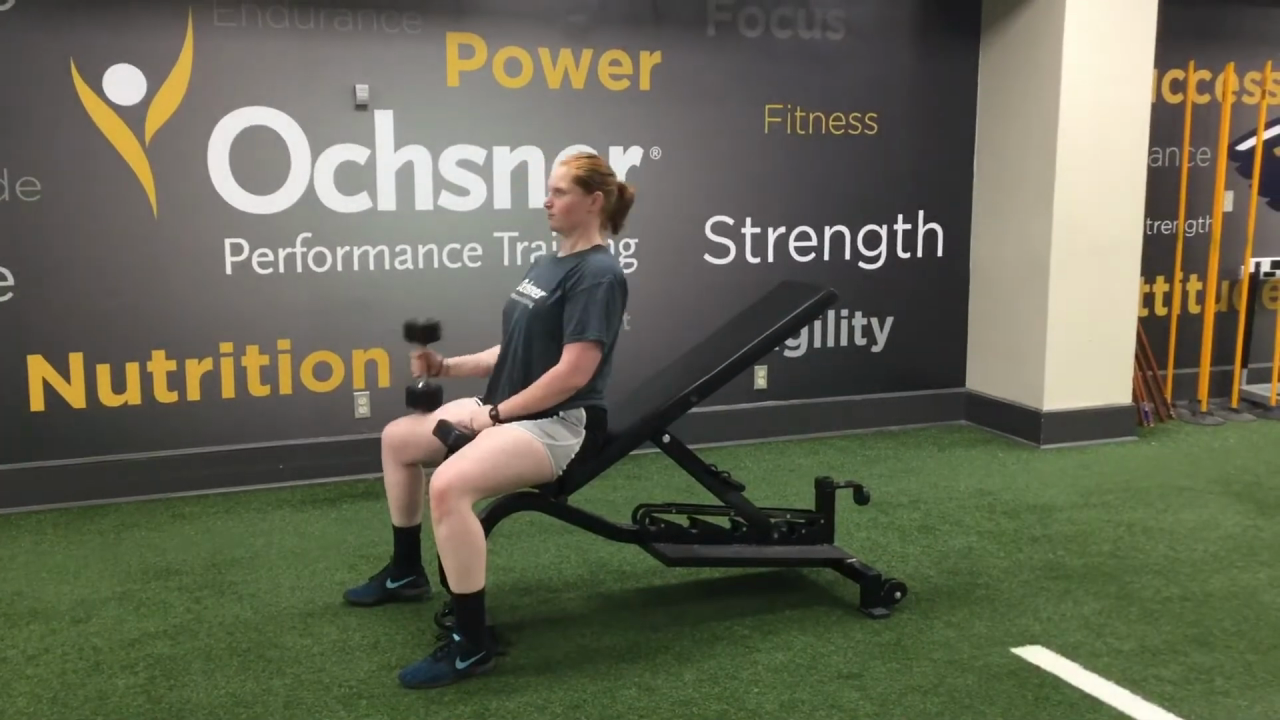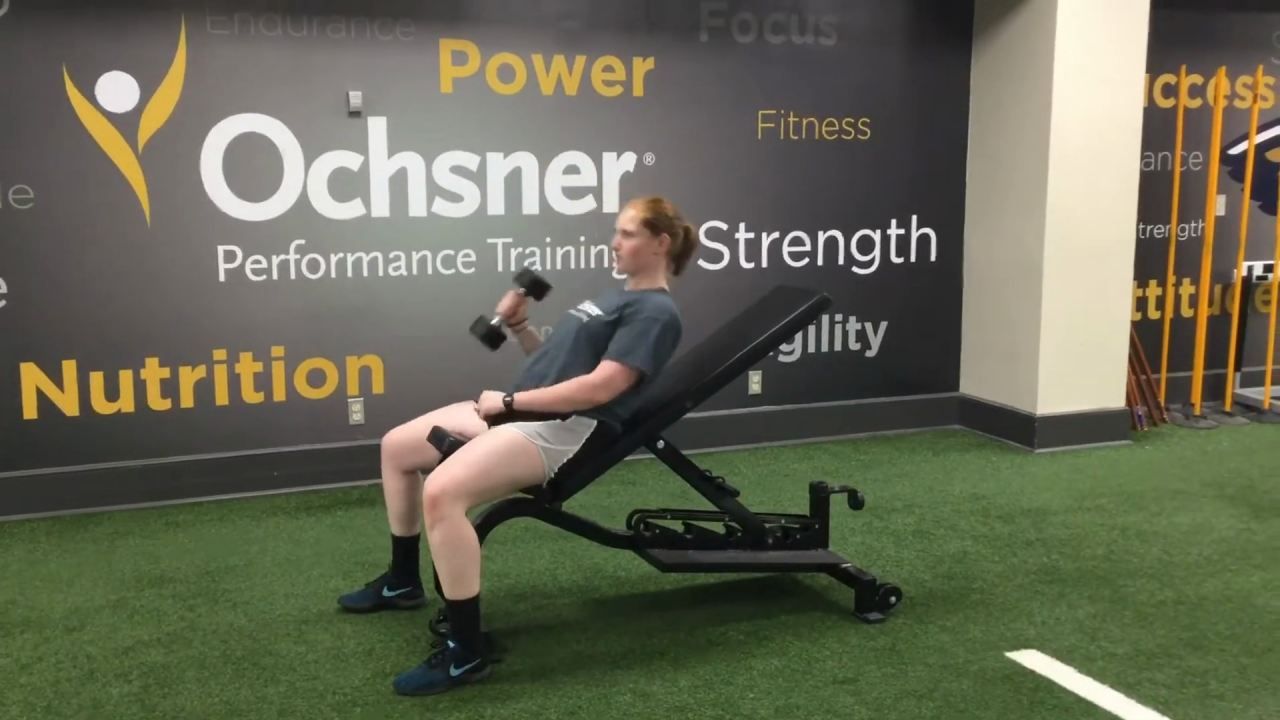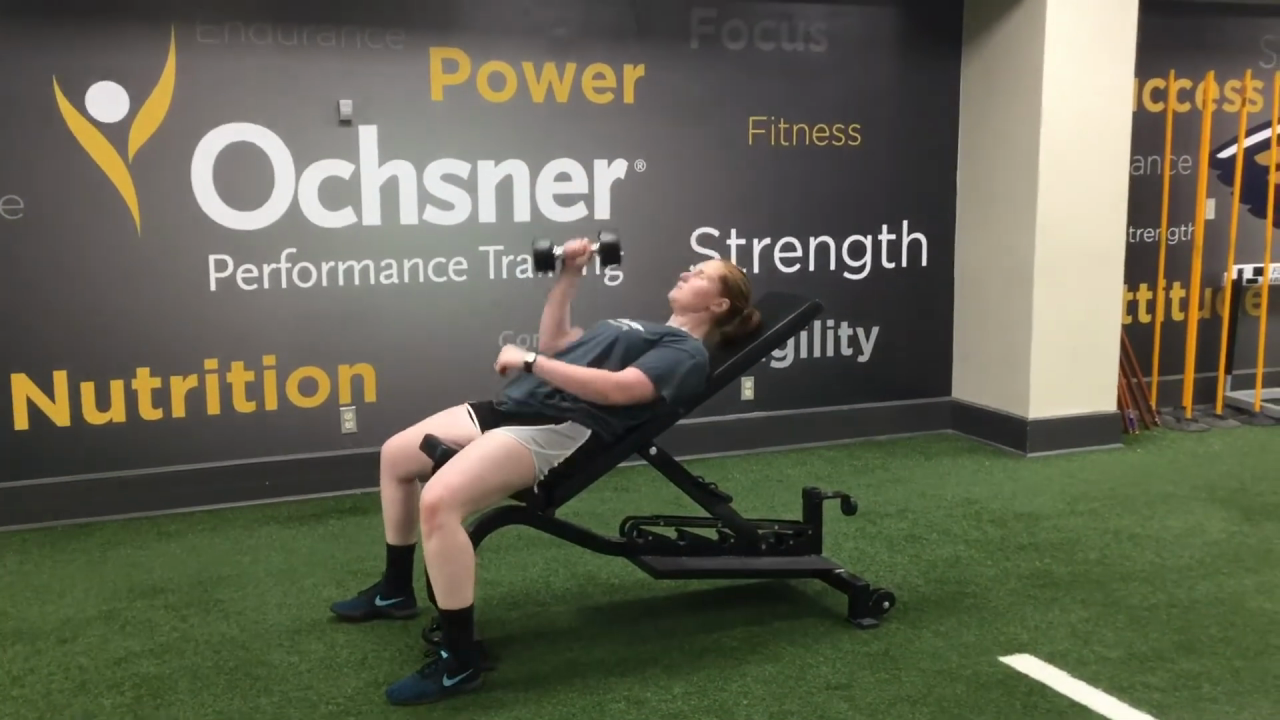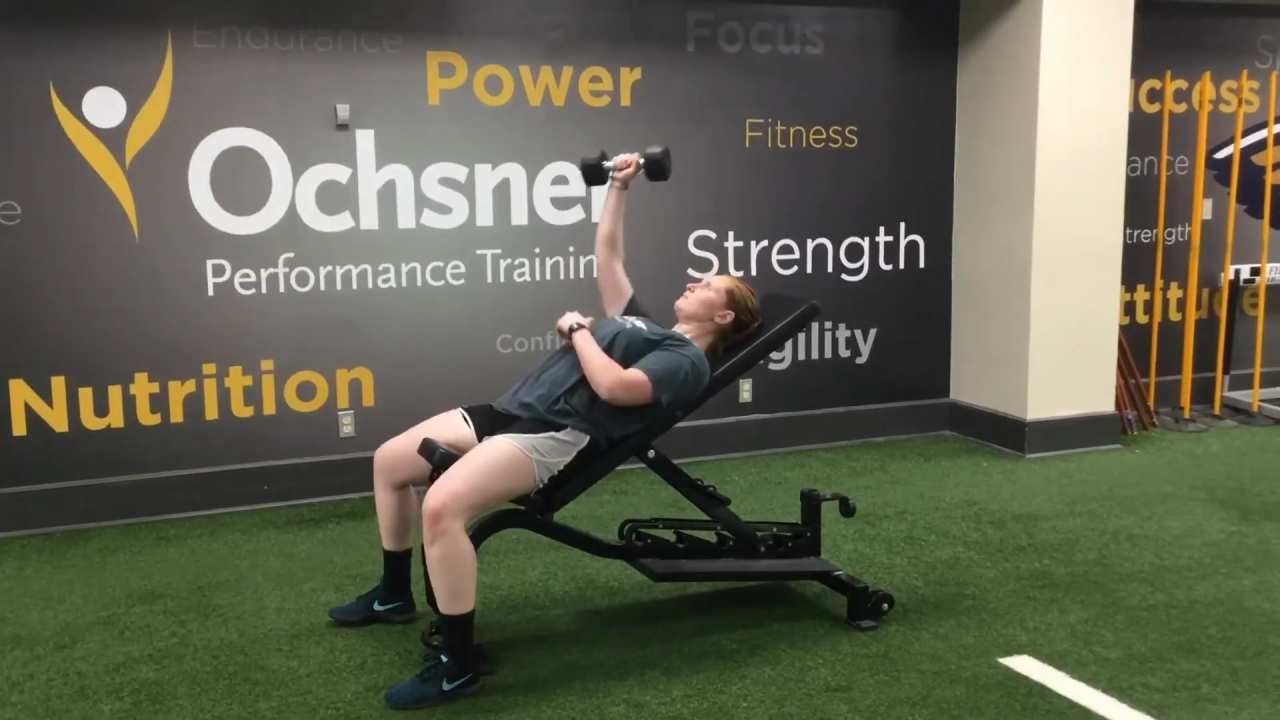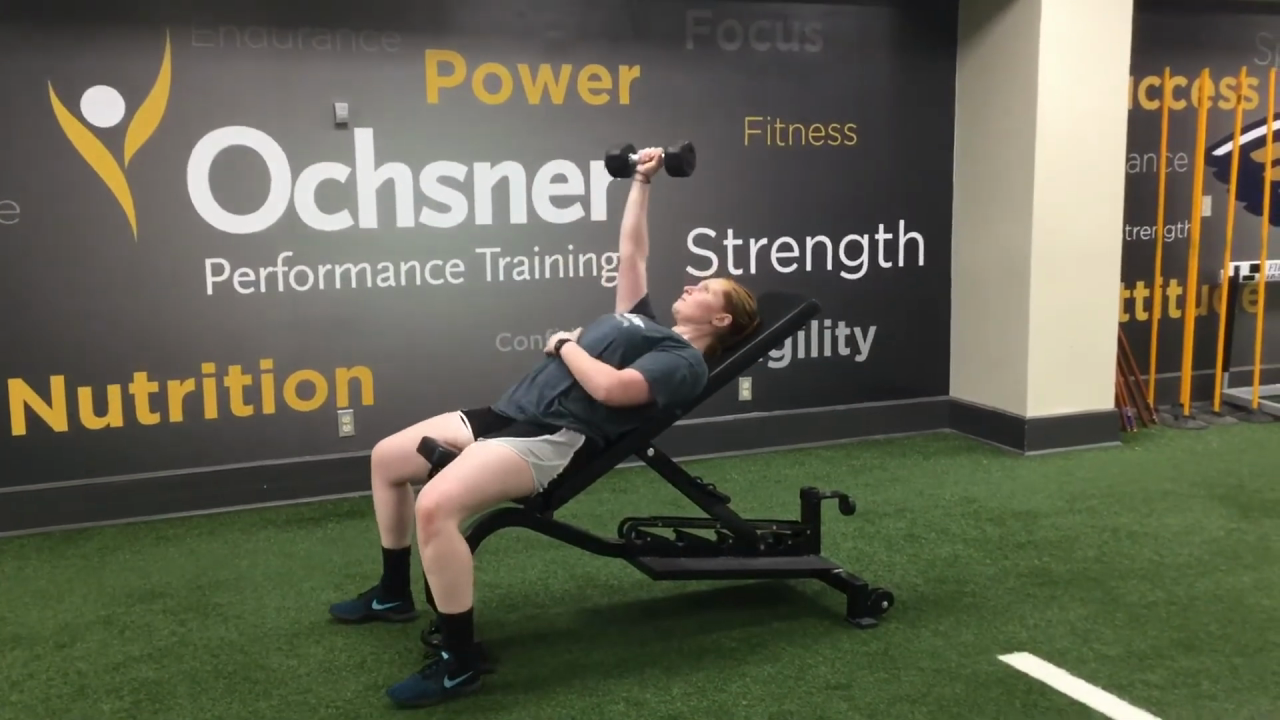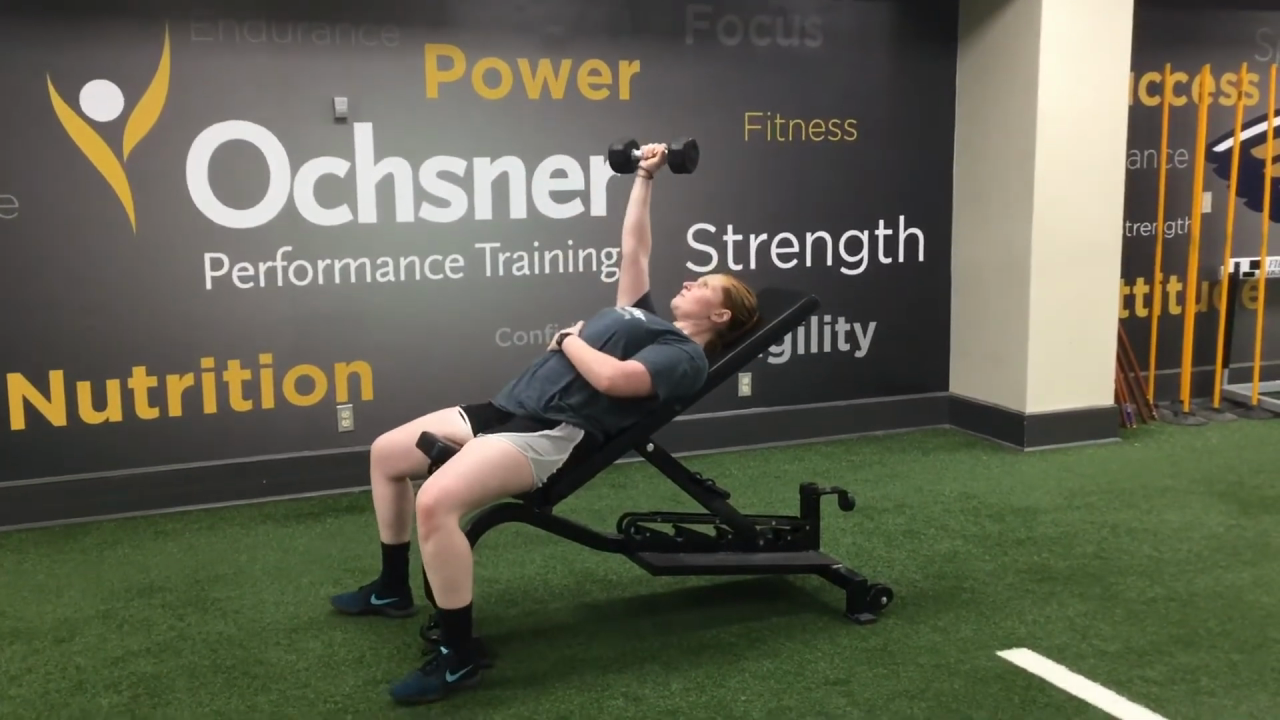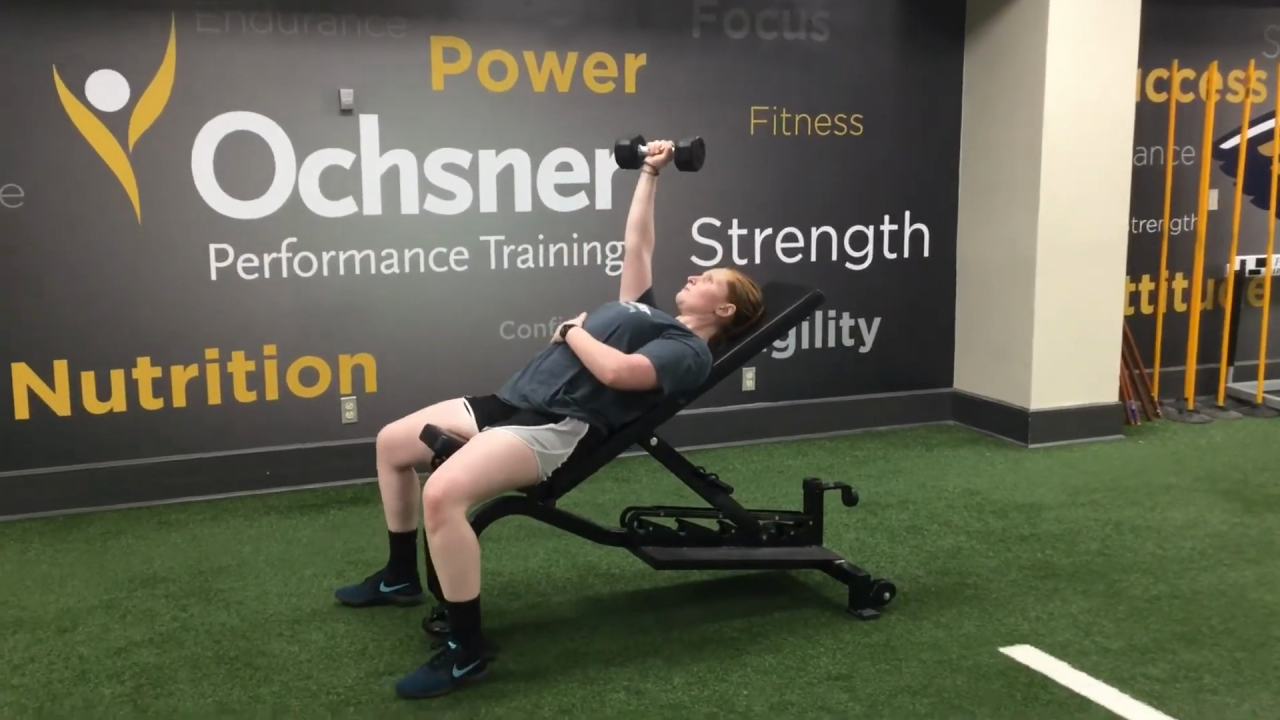
dt=0.4s
person 1, frame 1
left shoulder: (599, 274)
right shoulder: (548, 264)
left elbow: (573, 372)
left wrist: (494, 415)
right wrist: (449, 366)
left hip: (560, 422)
right hip: (509, 407)
left knee: (449, 486)
right knee: (396, 440)
left ankle: (471, 645)
right ankle: (406, 571)
person 1, frame 2
left shoulder: (659, 314)
right shoulder: (618, 298)
left elbow: (598, 387)
left wrist: (510, 401)
right wrist: (519, 326)
left hip: (564, 428)
right hip: (519, 409)
left knee: (440, 492)
right knee: (396, 447)
left ankle: (467, 652)
right ankle: (403, 580)
person 1, frame 3
left shoulder: (687, 357)
right shoulder: (646, 330)
left elbow: (614, 389)
right elbow: (553, 338)
left wrist: (529, 361)
right wrist: (568, 274)
left hip: (557, 430)
right hip: (514, 408)
left knee: (439, 503)
right knee: (395, 457)
left ankle: (458, 661)
right ankle: (396, 591)
person 1, frame 4
left shoulder: (687, 361)
right shoulder: (642, 323)
left elbow: (615, 387)
right elbow: (607, 256)
left wrist: (579, 330)
right wrist: (616, 187)
left hip: (555, 435)
right hip: (510, 411)
left knee: (443, 507)
right knee: (387, 462)
left ankle: (458, 665)
right ankle: (394, 595)
person 1, frame 5
left shoulder: (685, 363)
right shoulder: (643, 324)
left elbow: (608, 388)
right elbow: (631, 253)
left wrist: (565, 344)
right wrist: (641, 181)
left hip: (553, 438)
right hip: (509, 414)
left knee: (436, 508)
right knee: (385, 459)
left ankle: (459, 662)
right ankle: (394, 593)
person 1, frame 6
left shoulder: (685, 356)
right shoulder: (644, 317)
left elbow: (611, 377)
right elbow: (634, 249)
left wrist: (568, 339)
right wrist: (645, 177)
left hip: (551, 432)
right hip: (507, 408)
left knee: (436, 502)
right knee: (385, 454)
left ankle: (457, 656)
right ankle: (392, 588)
person 1, frame 7
left shoulder: (689, 350)
right shoulder: (647, 311)
left elbow: (616, 370)
right elbow: (636, 243)
left wrist: (572, 331)
right wrist: (650, 172)
left hip: (556, 425)
right hip: (512, 401)
left knee: (443, 494)
right knee: (391, 444)
left ankle: (467, 650)
right ankle: (401, 576)
